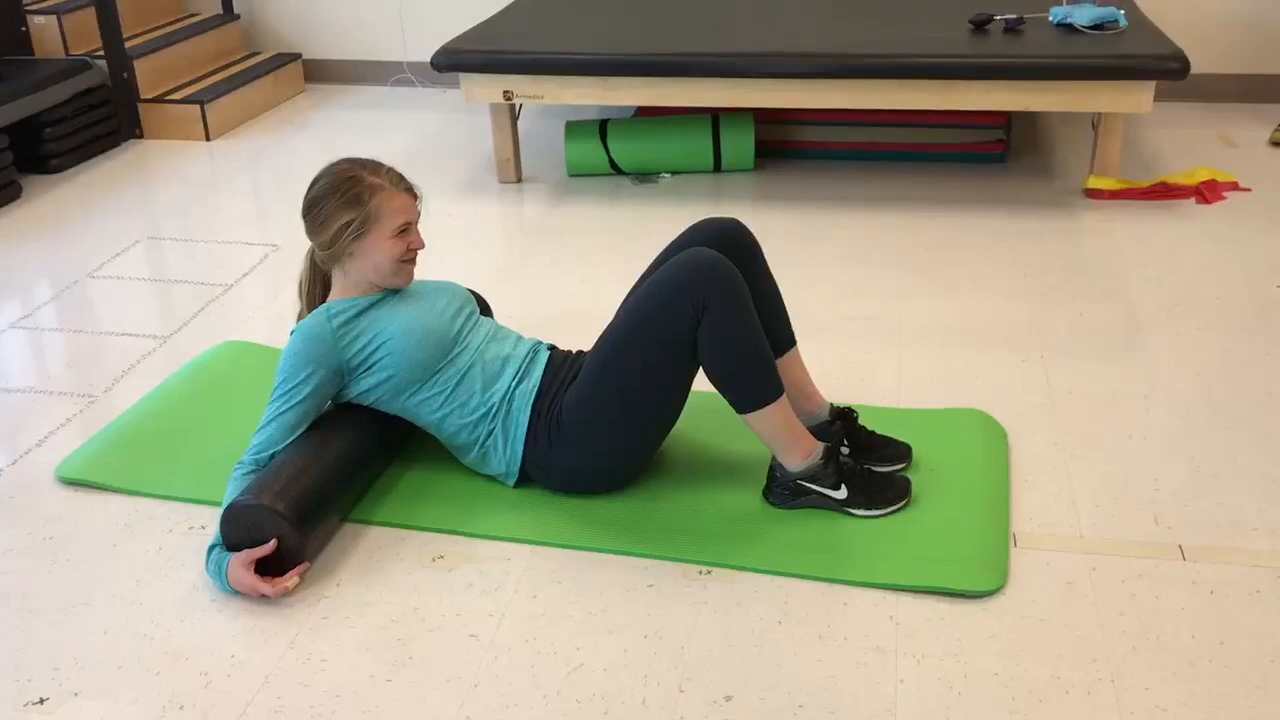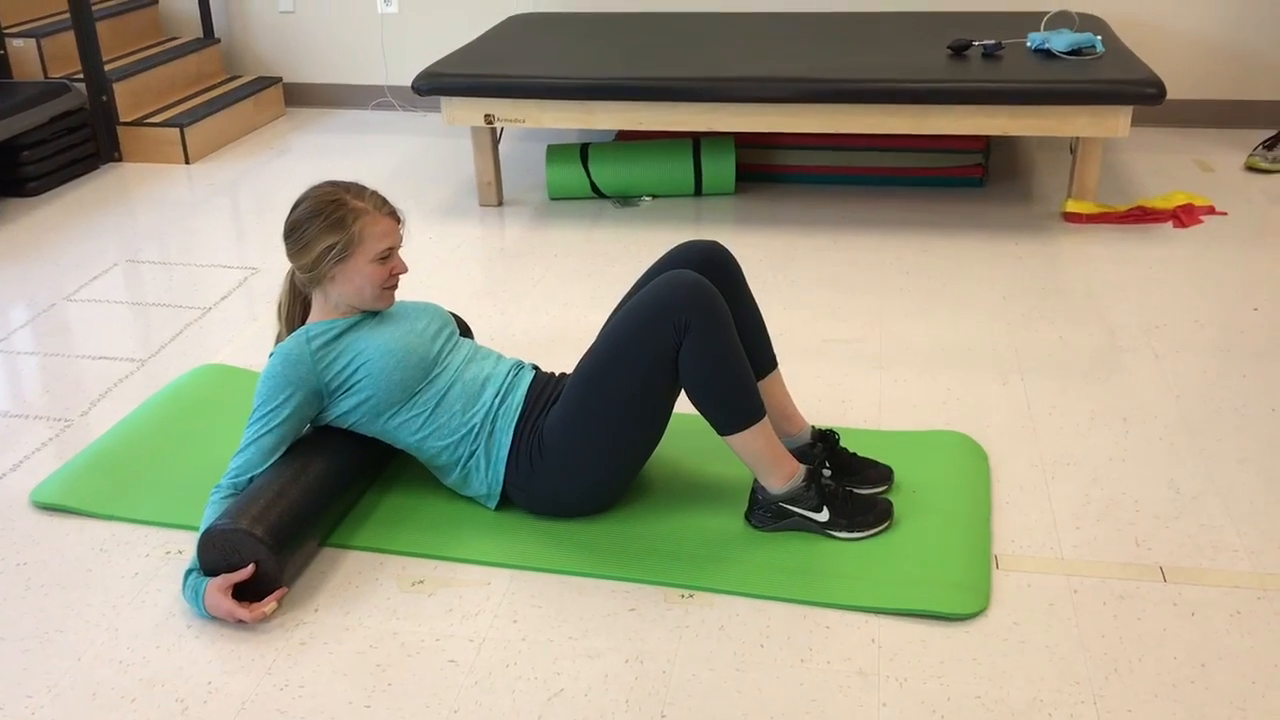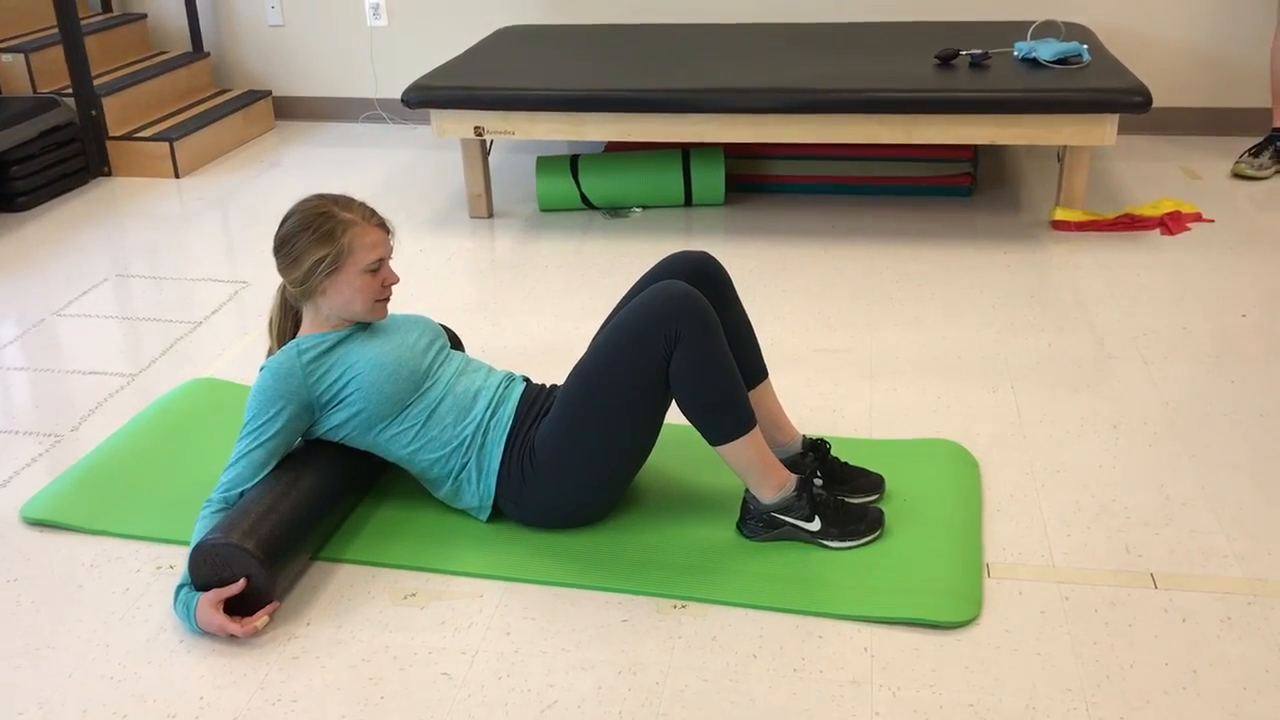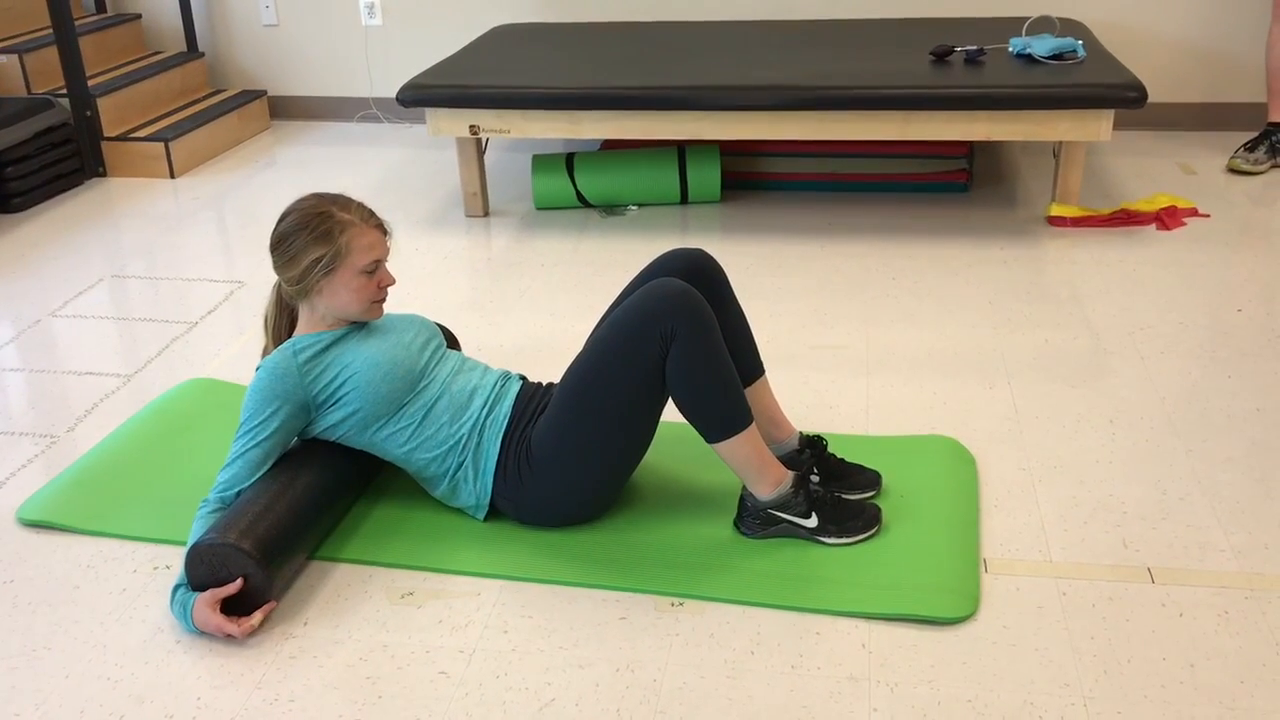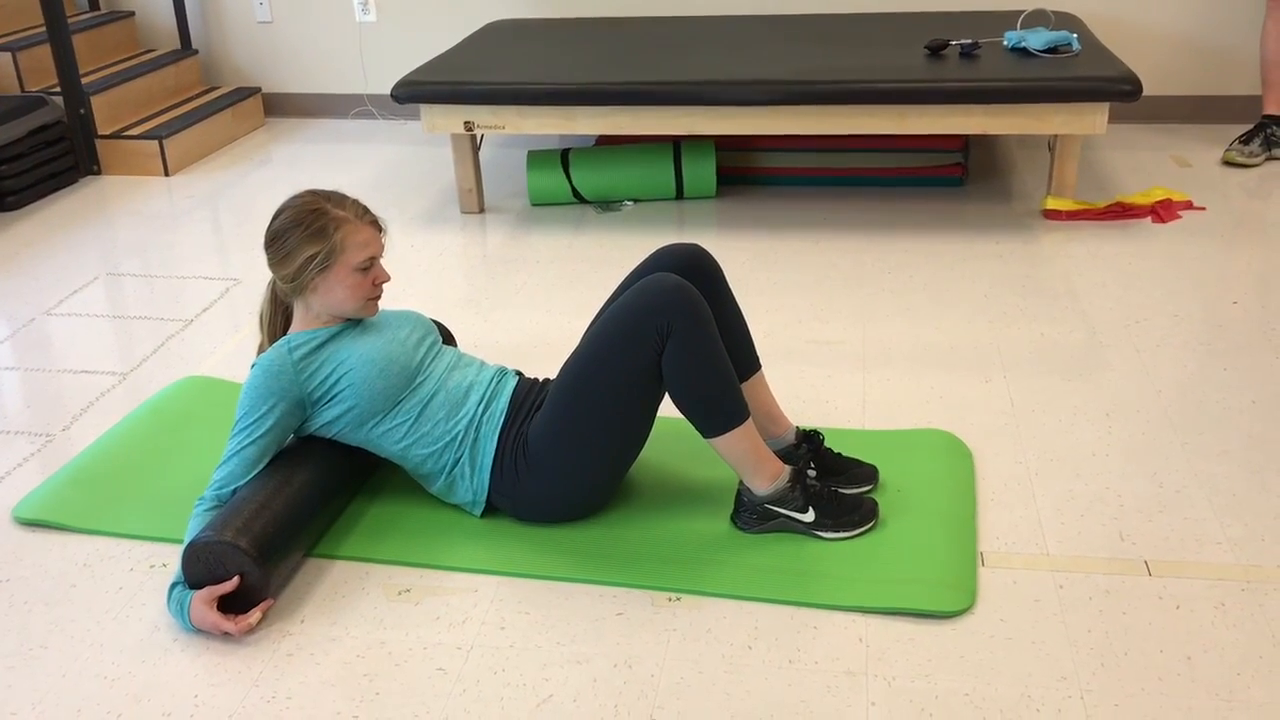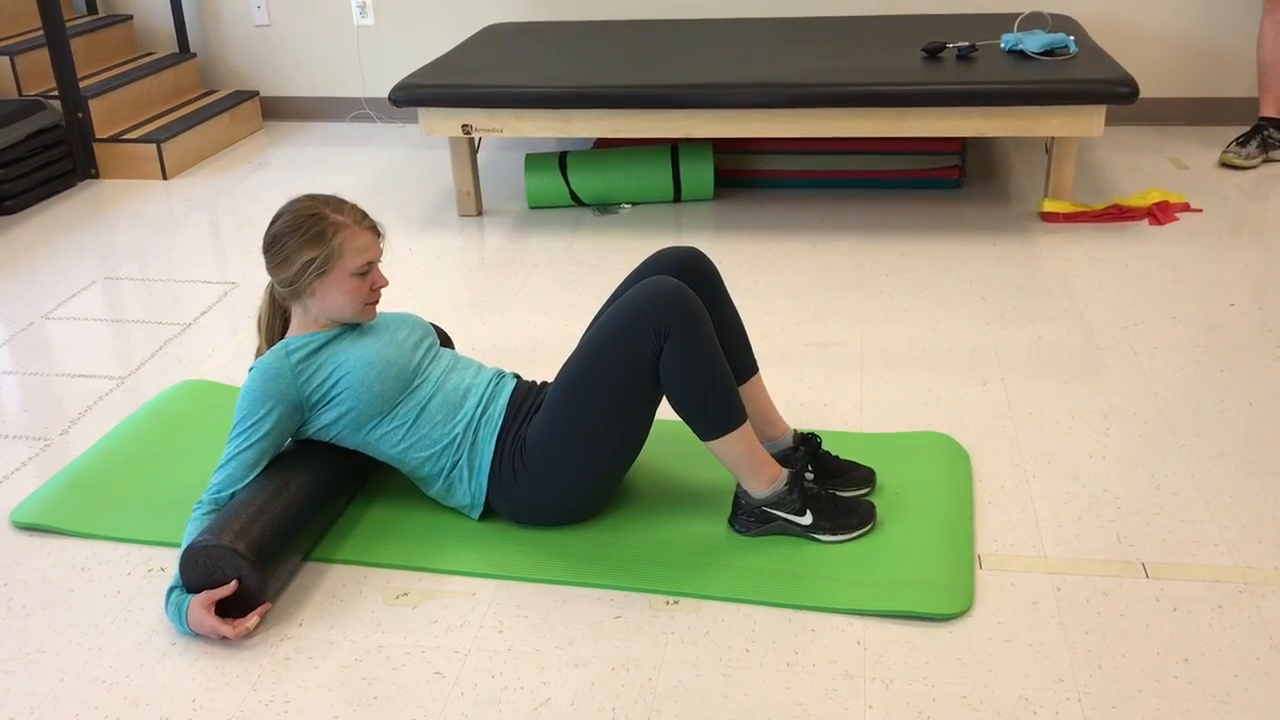
dt=0.7s
person 1, frame 1
left shoulder: (404, 291)
right shoulder: (324, 339)
right elbow: (262, 458)
right wrist: (226, 552)
left hip: (573, 385)
right hip: (566, 444)
left knee: (721, 237)
right knee: (703, 279)
left ankle: (819, 422)
right ankle: (805, 468)
person 1, frame 2
left shoulder: (386, 312)
right shoulder: (302, 360)
right elbow: (240, 480)
right wrist: (204, 578)
left hip: (555, 408)
right hip: (549, 464)
left knee: (702, 260)
right knee: (685, 300)
left ankle: (801, 443)
right ankle: (786, 489)
person 1, frame 3
left shoulder: (377, 326)
right shoulder: (293, 374)
right elbow: (230, 496)
right wrist: (194, 593)
left hip: (545, 417)
right hip: (542, 477)
left knee: (693, 269)
right knee: (676, 310)
left ankle: (792, 453)
right ankle: (778, 500)
person 1, frame 4
left shoulder: (375, 325)
right shoulder: (289, 374)
right elbow: (227, 495)
right wrist: (192, 593)
left hip: (542, 418)
right hip: (538, 476)
left knee: (688, 269)
right knee: (671, 308)
left ankle: (788, 450)
right ankle: (773, 496)
person 1, frame 5
left shoulder: (368, 322)
right shoulder: (286, 370)
right elbow: (223, 493)
right wrist: (189, 590)
left hip: (538, 410)
right hip: (534, 472)
left knee: (684, 263)
right knee: (668, 303)
left ankle: (784, 444)
right ankle: (771, 491)
person 1, frame 6
left shoulder: (368, 324)
right shoulder: (283, 374)
right elbow: (221, 496)
right wrist: (187, 594)
left hip: (537, 416)
right hip: (533, 475)
left knee: (681, 266)
right knee: (665, 306)
left ankle: (782, 447)
right ankle: (768, 494)
